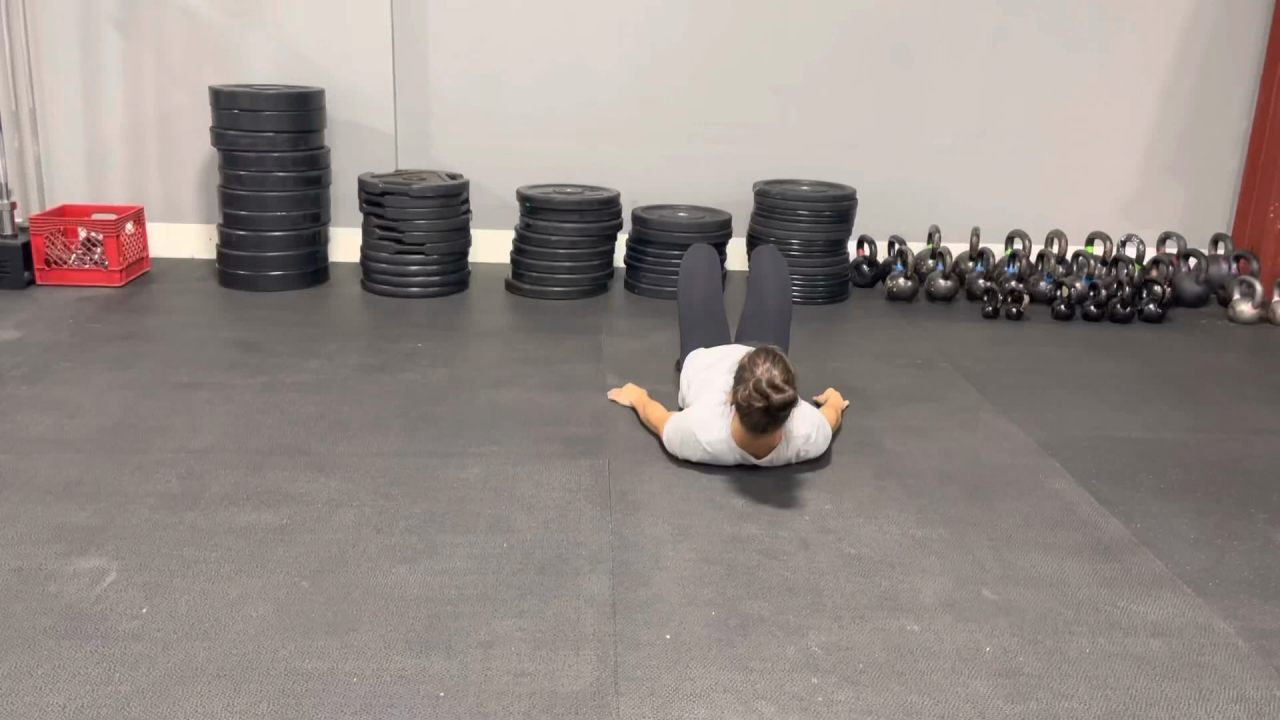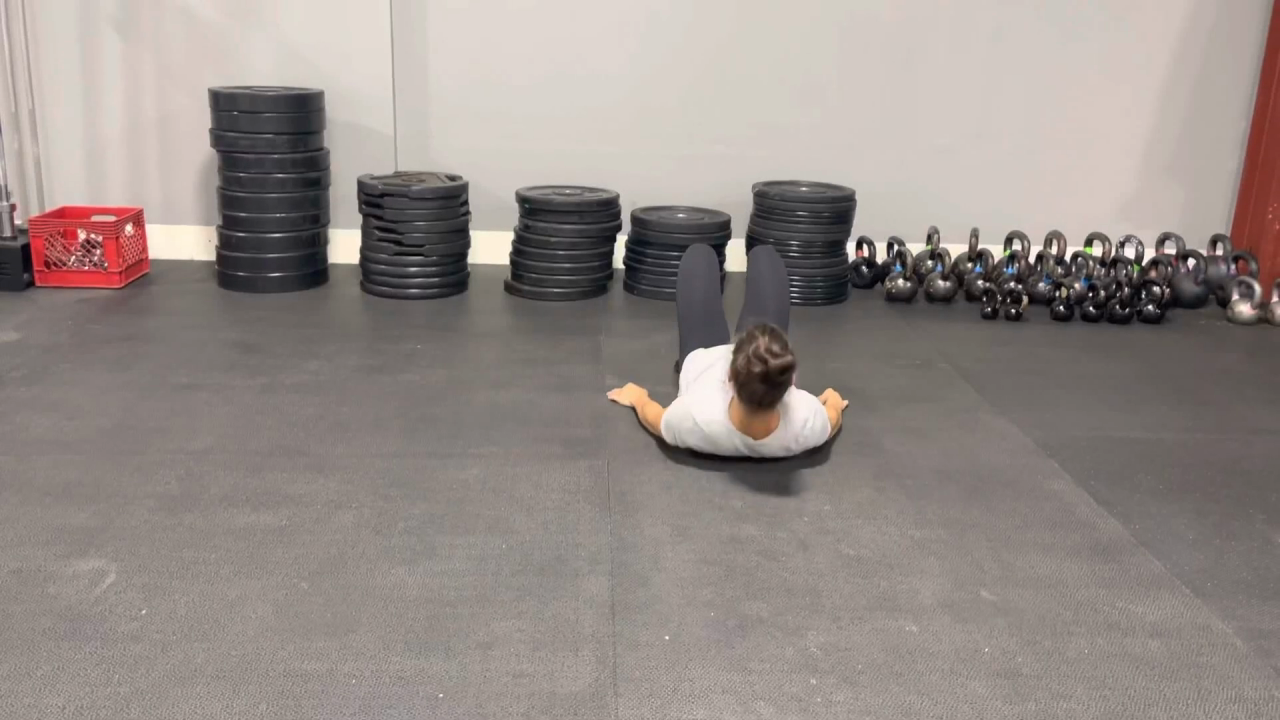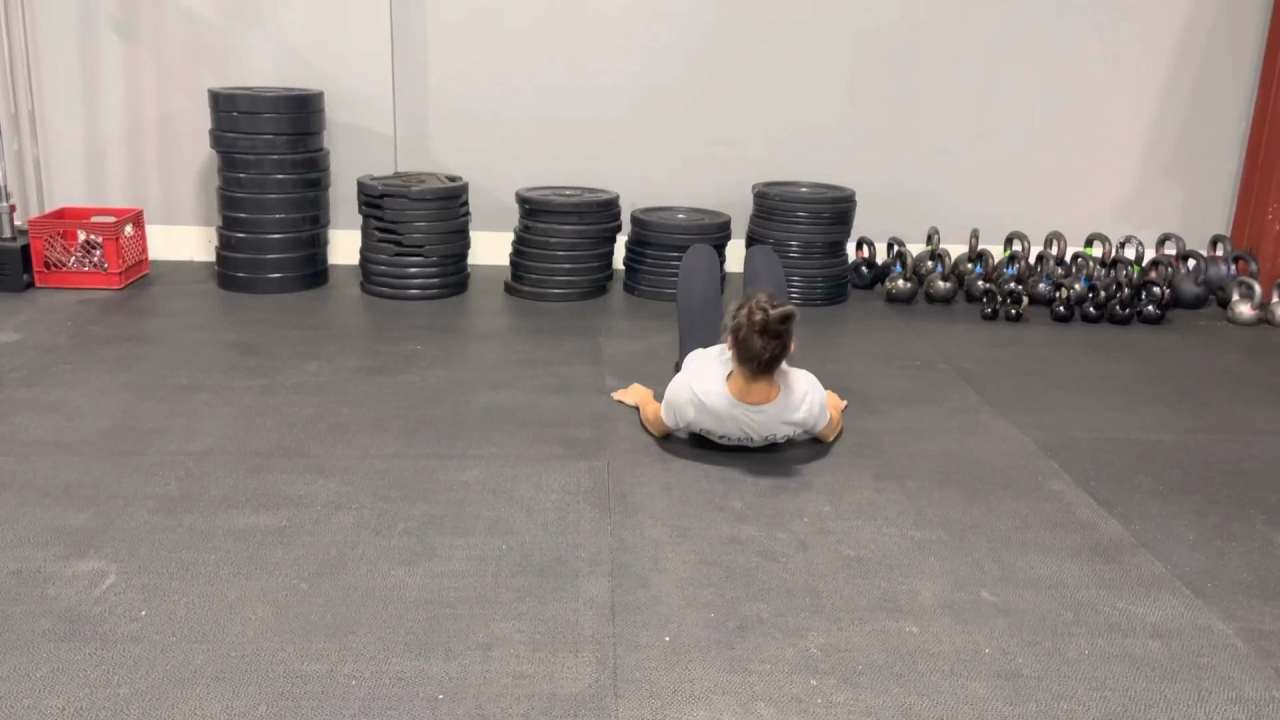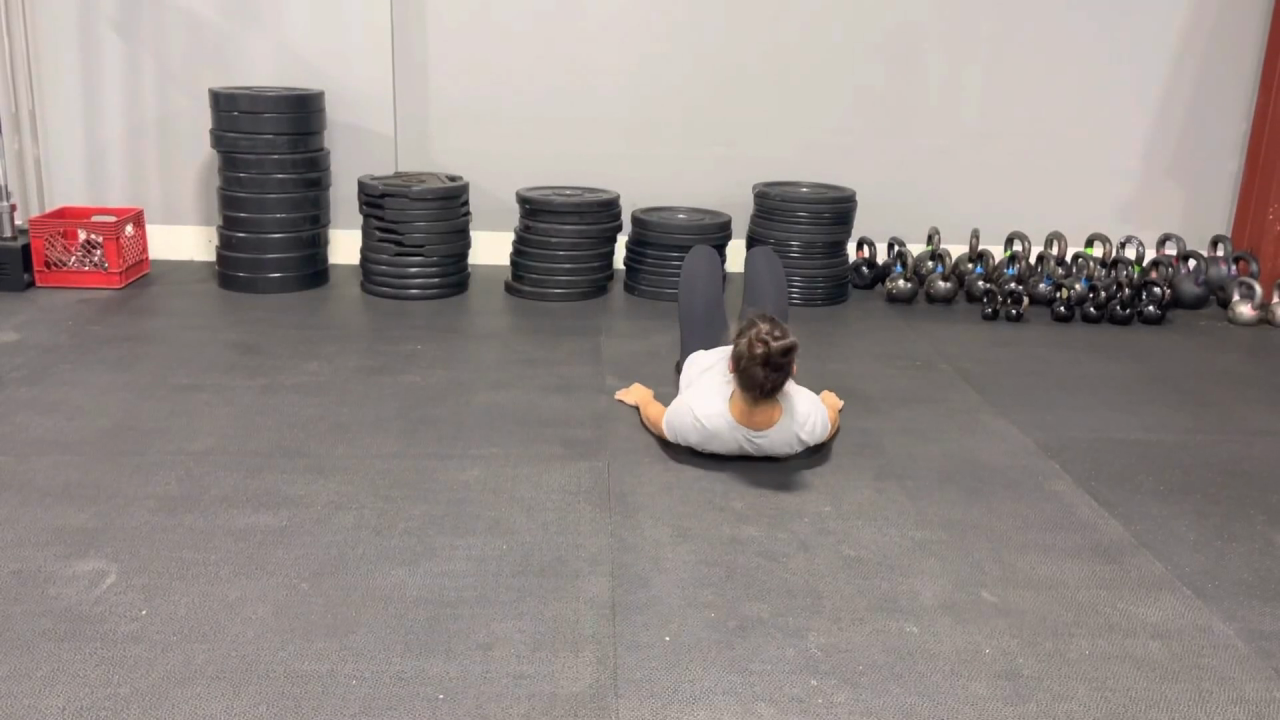
dt=0.3s
person 1, frame 1
left shoulder: (698, 435)
right shoulder: (808, 439)
left elbow: (658, 419)
left wrist: (637, 398)
right wrist: (834, 401)
left knee: (701, 254)
right knee: (767, 255)
person 1, frame 2
left shoulder: (695, 417)
right shoulder: (807, 421)
left elbow: (656, 421)
left wrist: (636, 397)
right wrist: (833, 402)
left knee: (699, 254)
right knee: (764, 255)
person 1, frame 3
left shoulder: (692, 389)
right shoulder: (806, 394)
left elbow: (657, 427)
right elbow: (830, 432)
left wrist: (641, 397)
right wrist: (833, 404)
left knee: (700, 254)
right knee: (760, 255)
person 1, frame 4
left shoulder: (694, 413)
right shoulder: (808, 419)
left elbow: (658, 425)
left wrist: (641, 397)
right wrist: (829, 404)
left knee: (702, 256)
right knee: (761, 257)
